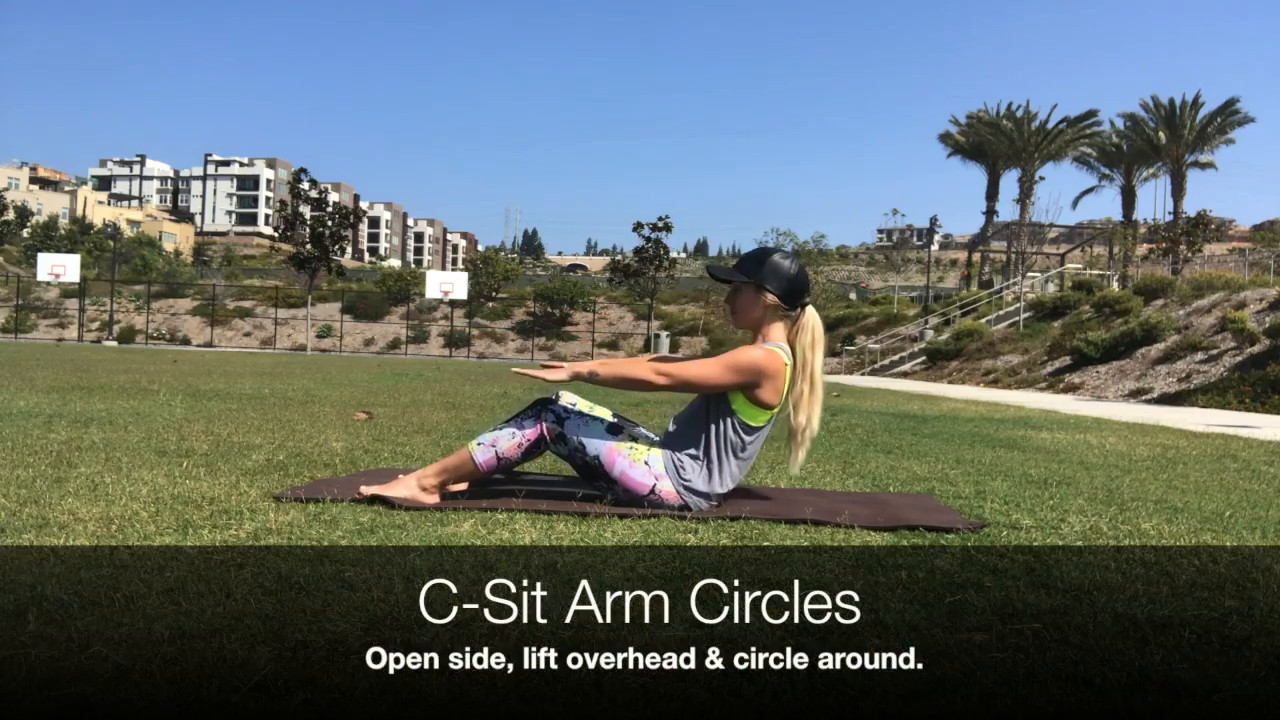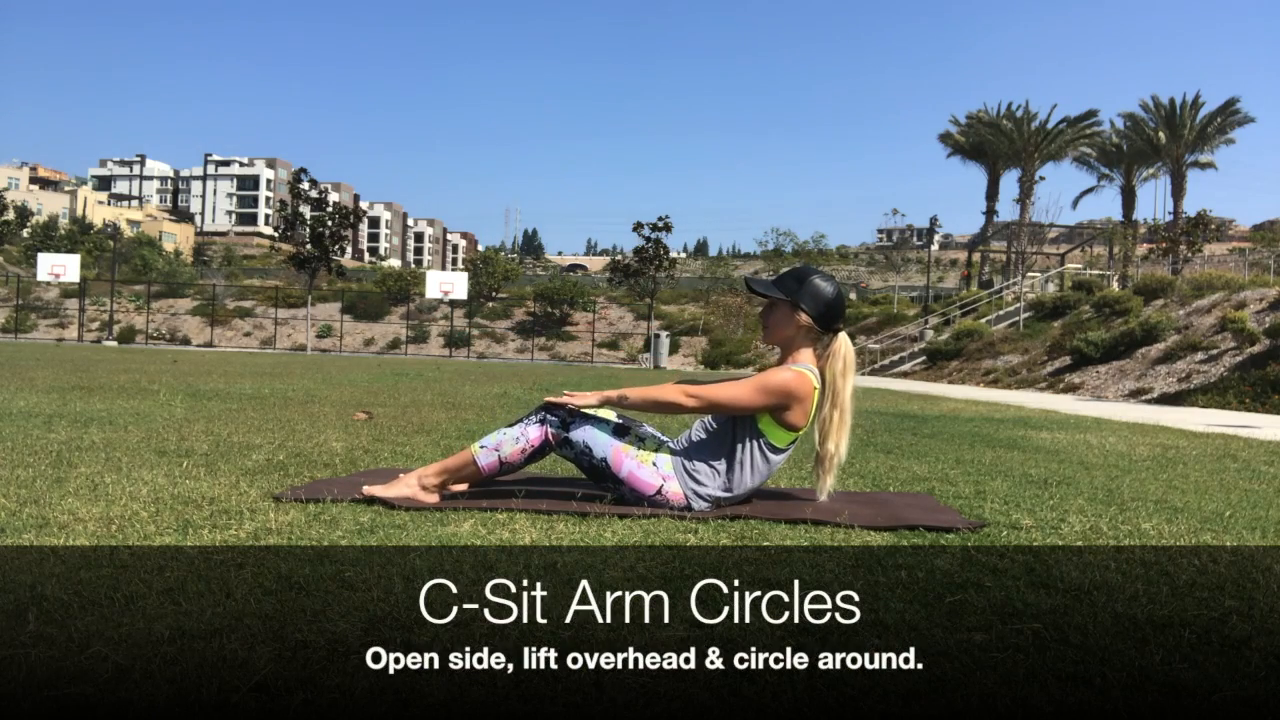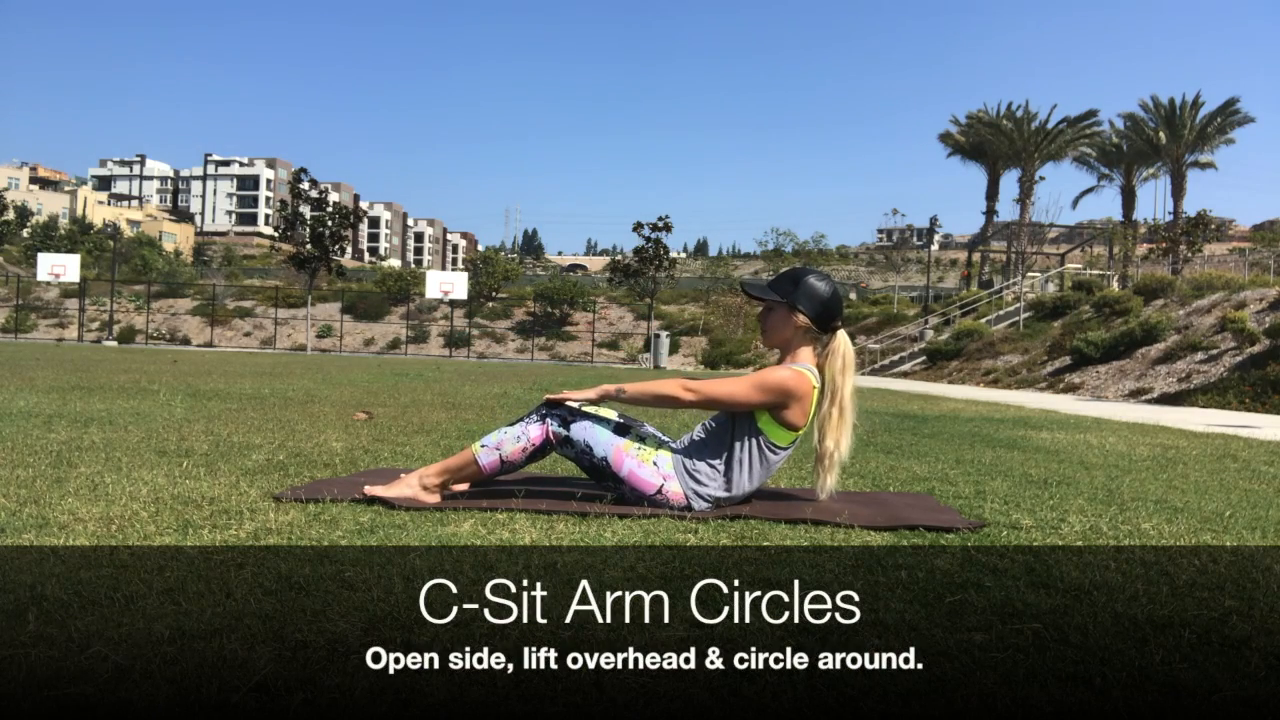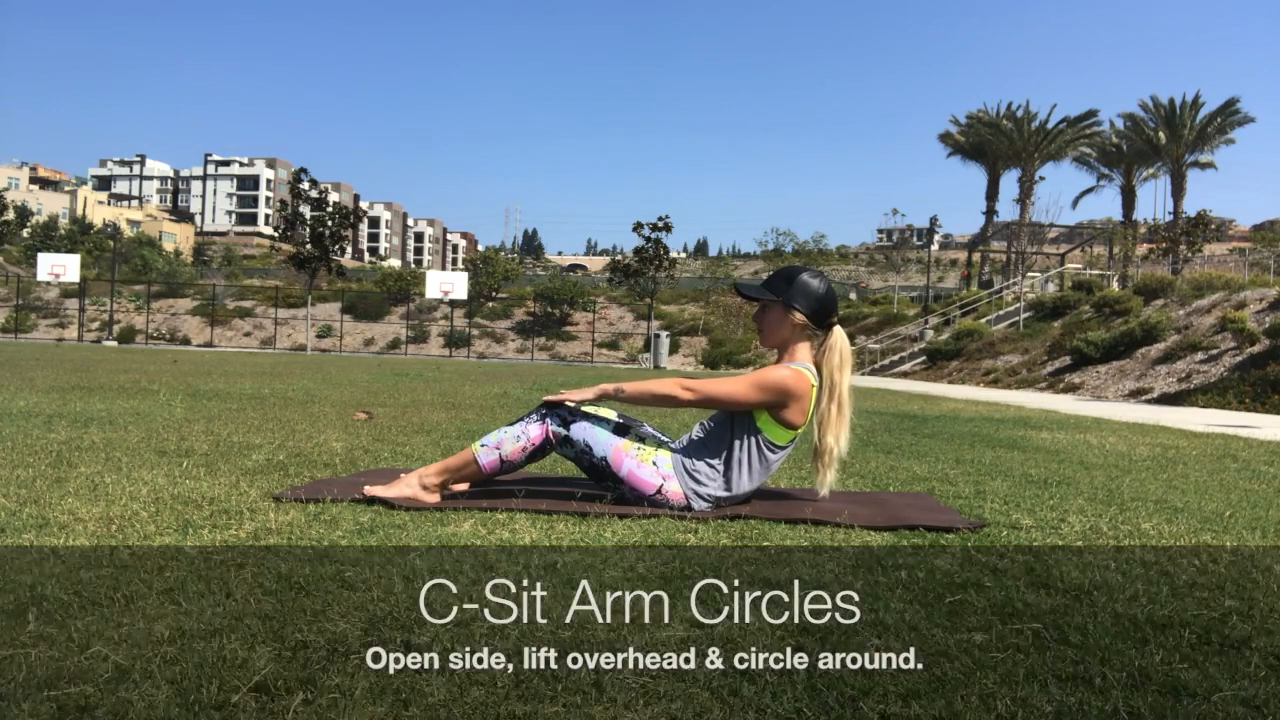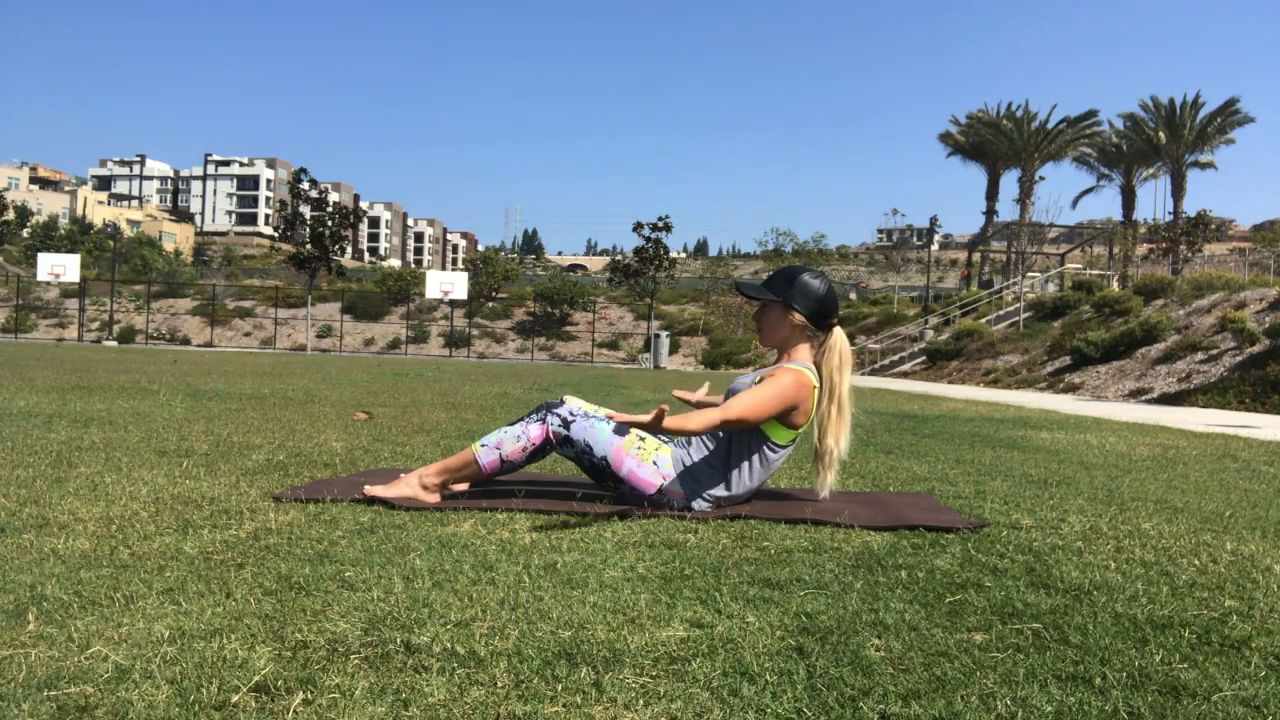
dt=1s
person 1, frame 1
left shoulder: (763, 361)
right shoulder: (761, 358)
left elbow: (660, 377)
right elbow: (665, 362)
left wrist: (579, 371)
right wrist: (584, 367)
left hip: (675, 485)
right hip: (671, 465)
left knee: (550, 419)
right knee: (560, 407)
left ankle: (427, 482)
right ankle: (453, 474)
person 1, frame 2
left shoulder: (792, 382)
right shoulder: (786, 375)
left elbow: (690, 399)
right elbow: (698, 389)
left wrist: (607, 396)
right wrist: (607, 399)
left hip: (682, 487)
right hip: (681, 466)
left knee: (556, 423)
right knee: (561, 412)
left ankle: (429, 480)
right ankle: (458, 474)
person 1, frame 3
left shoulder: (790, 381)
right shoulder: (790, 376)
left elbow: (688, 394)
right elbow: (703, 393)
left wrist: (605, 390)
right wrist: (605, 395)
left hip: (683, 487)
right hip: (684, 467)
left knee: (557, 422)
right knee: (566, 412)
left ankle: (429, 481)
right ankle: (454, 475)
person 1, frame 4
left shoulder: (789, 380)
right shoulder: (787, 375)
left elbow: (686, 392)
right elbow: (704, 397)
left wrist: (604, 390)
right wrist: (604, 395)
left hip: (683, 487)
right hip: (683, 466)
left knee: (557, 420)
right knee: (567, 413)
left ankle: (430, 480)
right ankle: (454, 474)
person 1, frame 5
left shoulder: (794, 382)
right shoulder: (786, 373)
left elbow: (723, 420)
left wrist: (666, 423)
right wrist: (701, 401)
left hip: (684, 485)
right hip: (683, 464)
left knee: (556, 420)
right knee: (566, 408)
left ankle: (428, 480)
right ankle: (455, 475)
